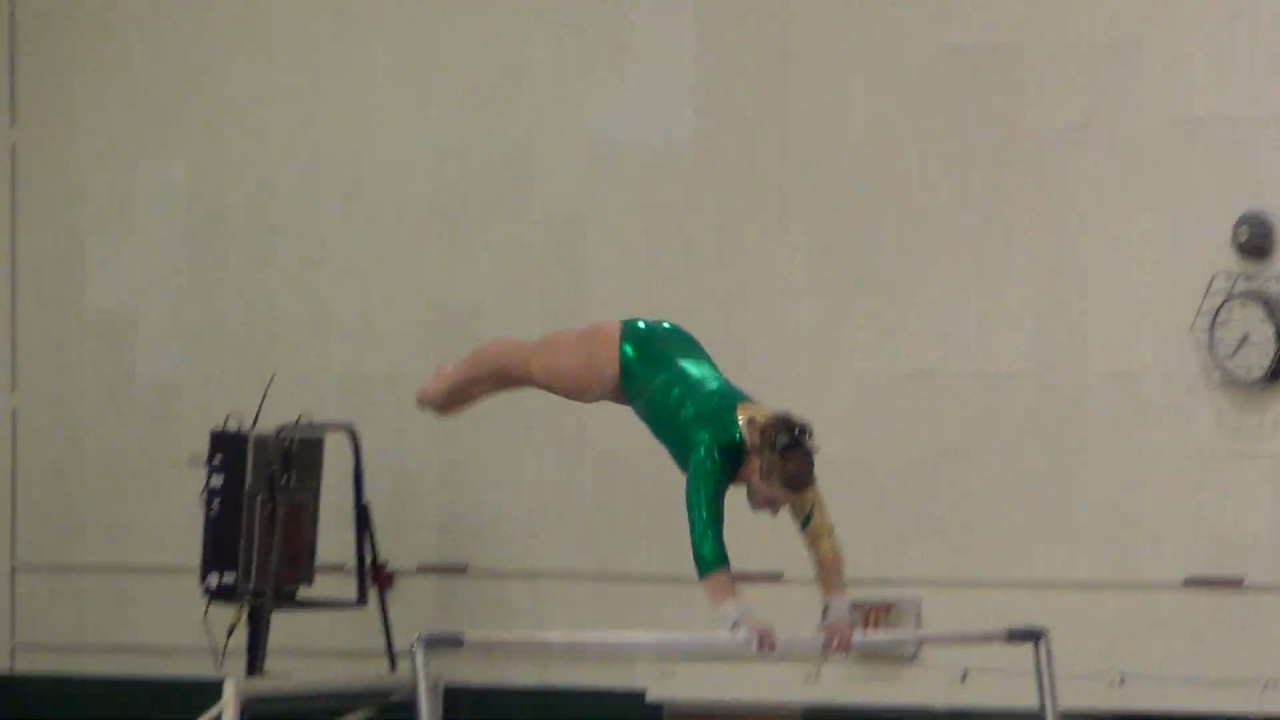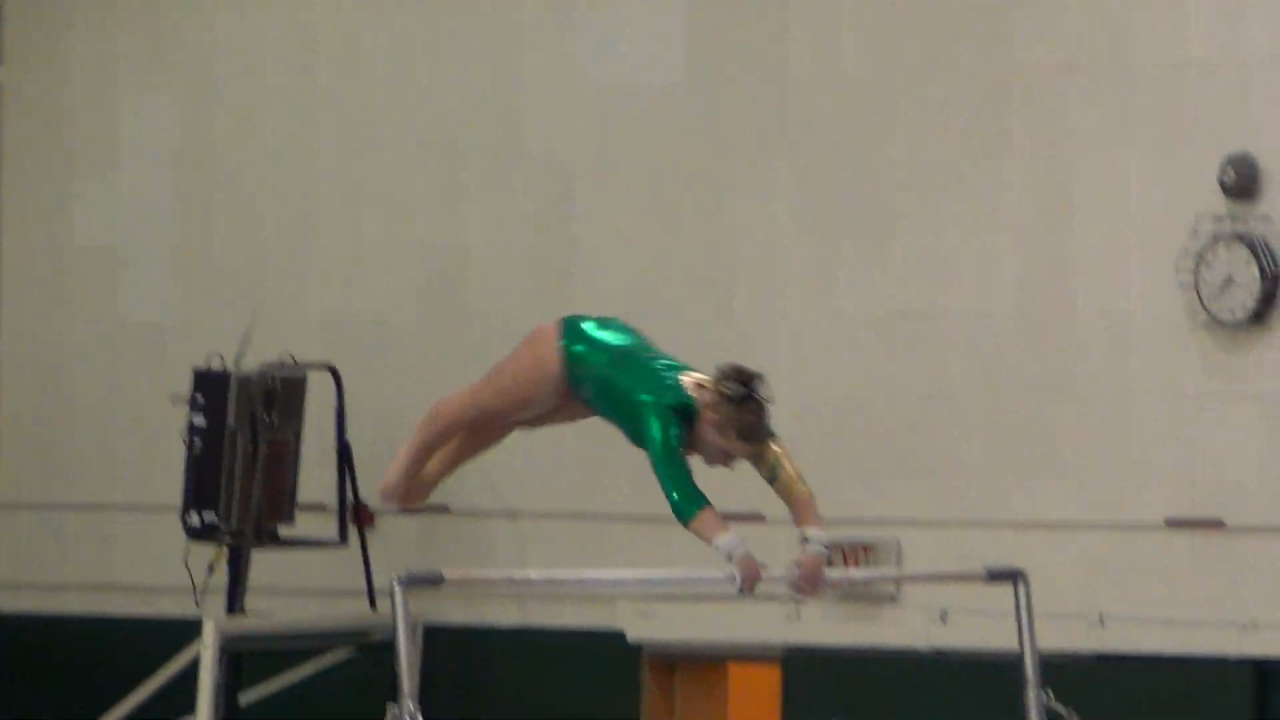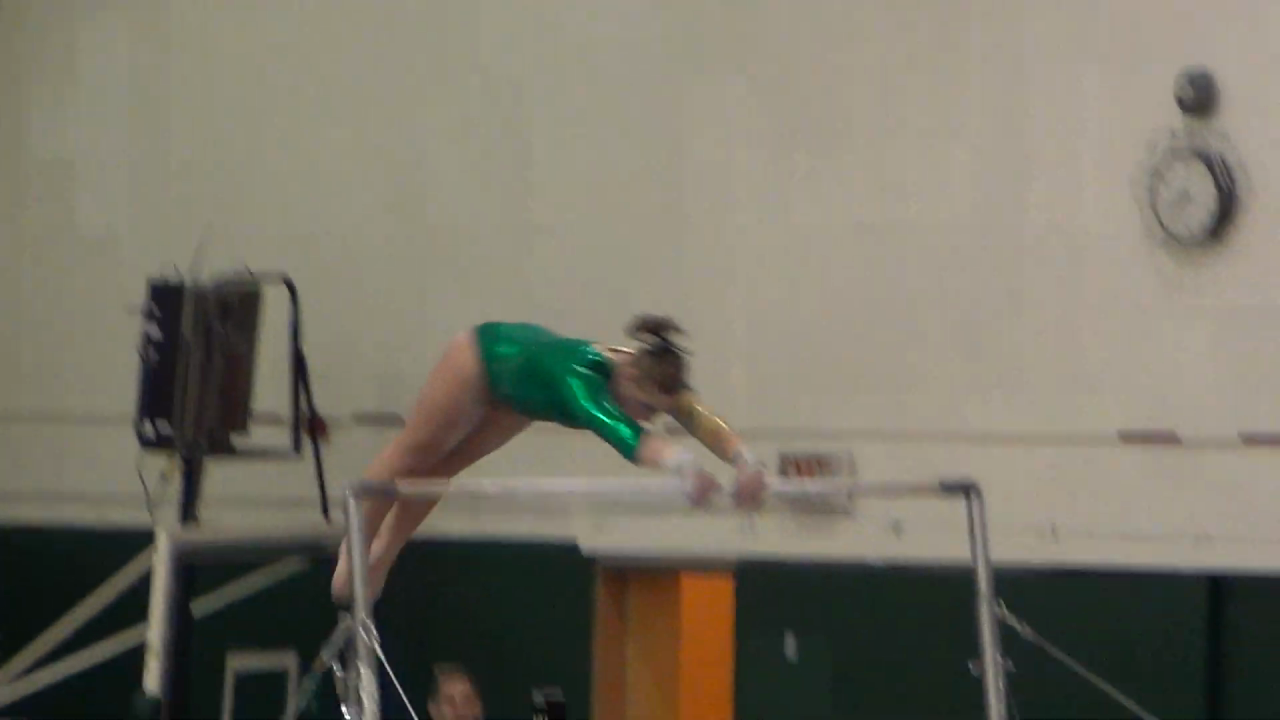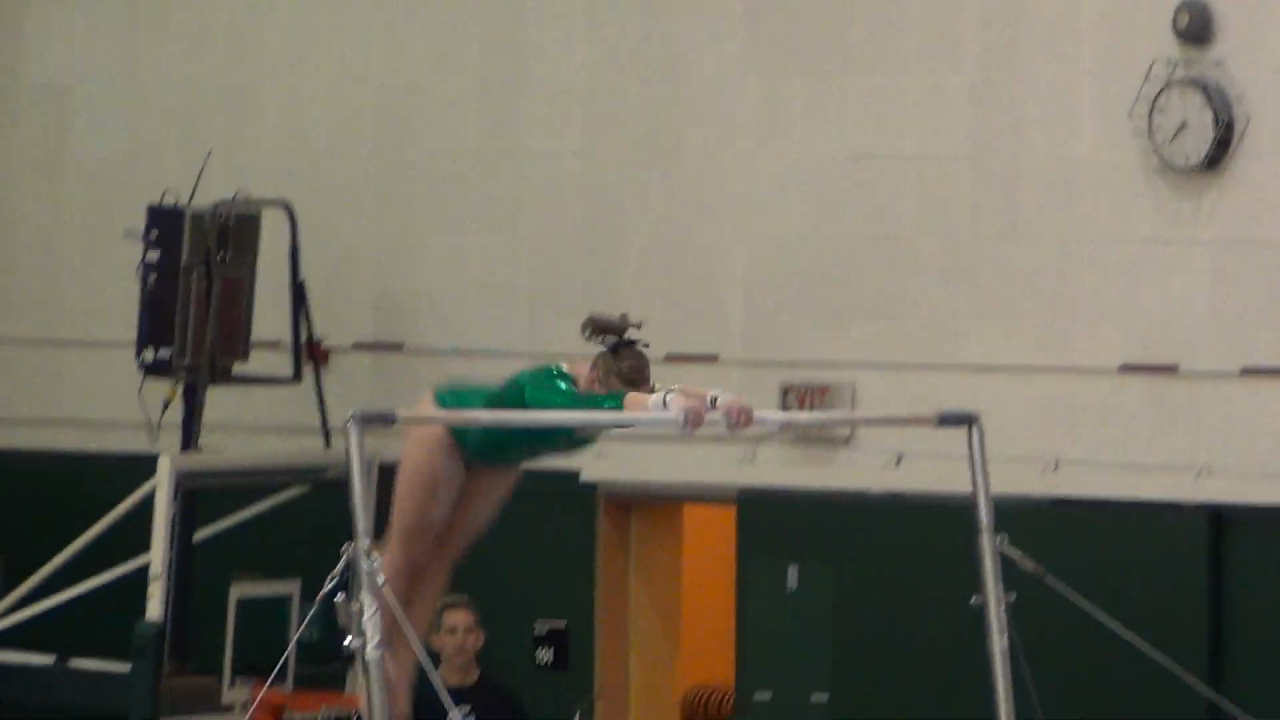
dt=0.1s
person 1, frame 1
left shoulder: (782, 455)
right shoulder: (716, 448)
left elbow: (820, 531)
right elbow: (706, 540)
left wrist: (838, 606)
right wrist: (741, 614)
left hip: (673, 352)
right hip: (626, 353)
right knee: (518, 360)
right ankle: (445, 384)
person 1, frame 2
left shoulder: (734, 411)
right shoulder: (667, 413)
left elbow: (788, 478)
right elbow: (680, 493)
left wrist: (812, 542)
right wrist: (732, 547)
left hip: (608, 351)
right hip: (571, 350)
left knee: (510, 421)
right knee: (470, 415)
left ankle: (422, 481)
right ankle: (404, 471)
person 1, frame 3
left shoulder: (656, 388)
right shoulder: (579, 377)
left elbow: (704, 422)
right elbow: (618, 430)
left wrist: (745, 463)
right wrist: (684, 464)
left hip: (522, 381)
right hip: (482, 359)
left knee: (440, 468)
right knee: (411, 456)
left ankle: (379, 559)
right ankle: (354, 553)
person 1, frame 4
left shoulder: (606, 398)
right shoulder: (551, 388)
right elbow: (616, 405)
left wrist: (719, 402)
right wrist: (672, 405)
left hip: (499, 456)
right hip: (446, 430)
left knee: (440, 561)
right knee: (407, 557)
left ankle: (401, 680)
right ankle: (382, 648)
